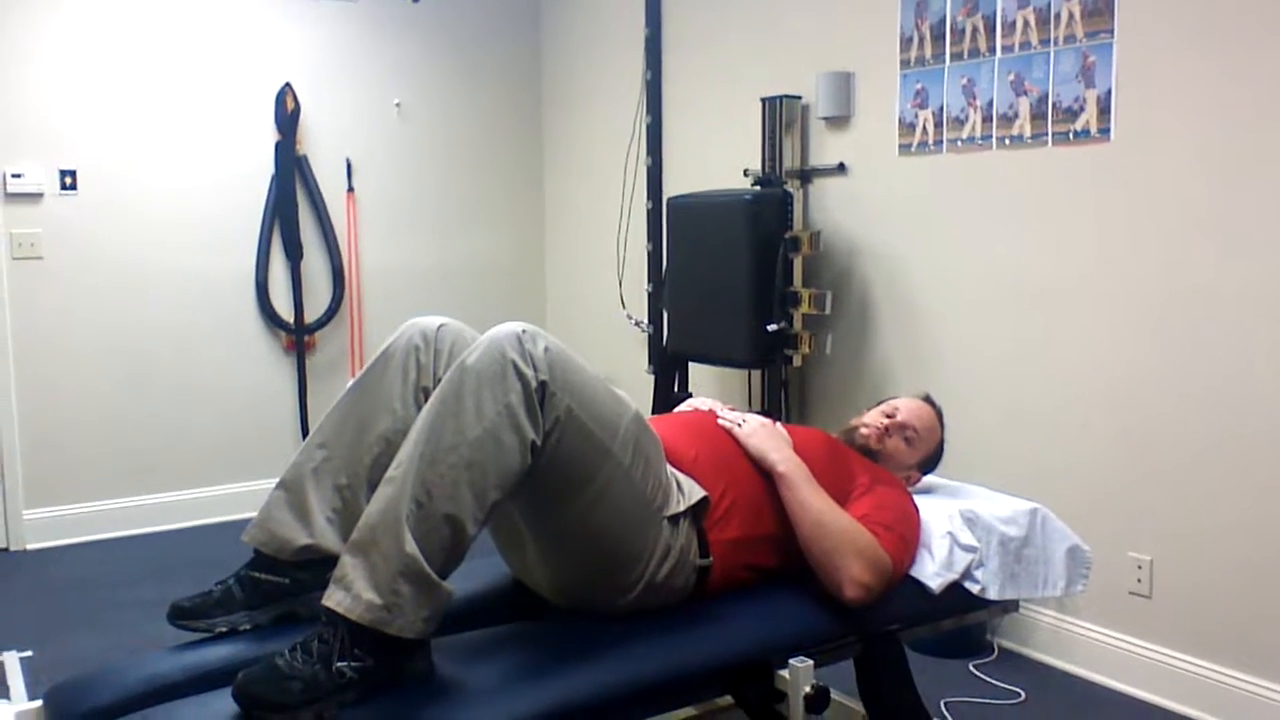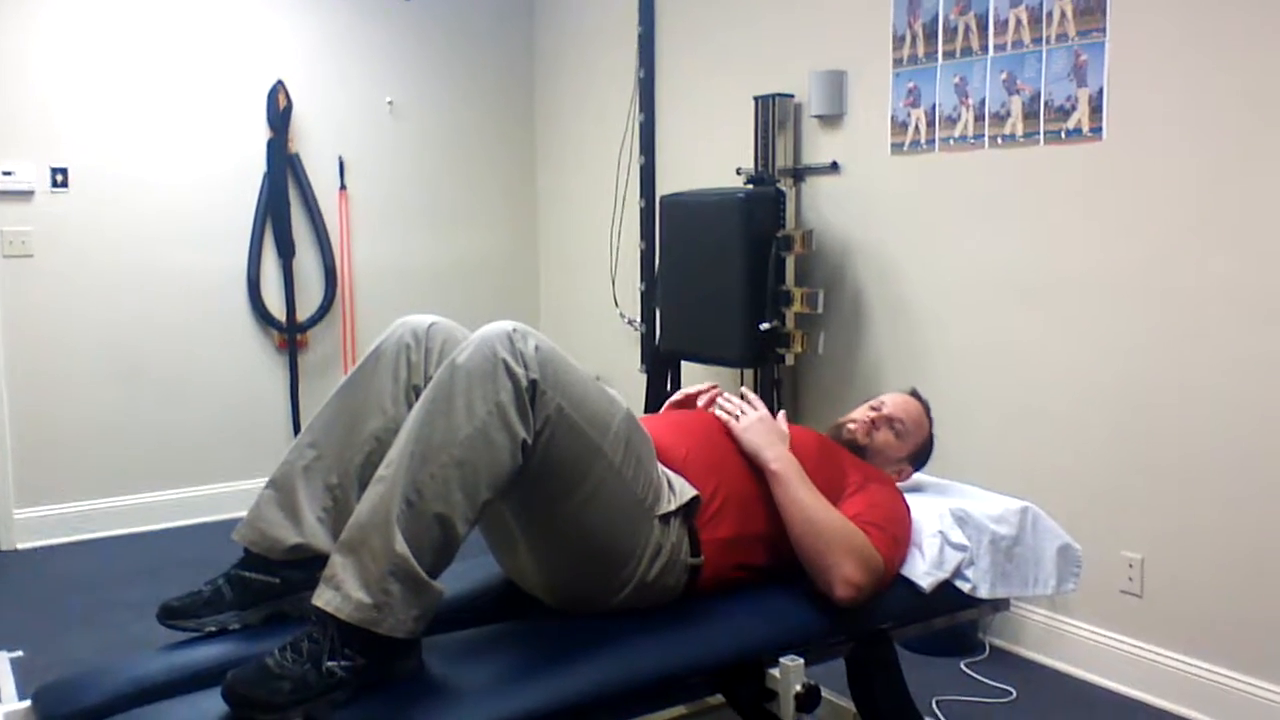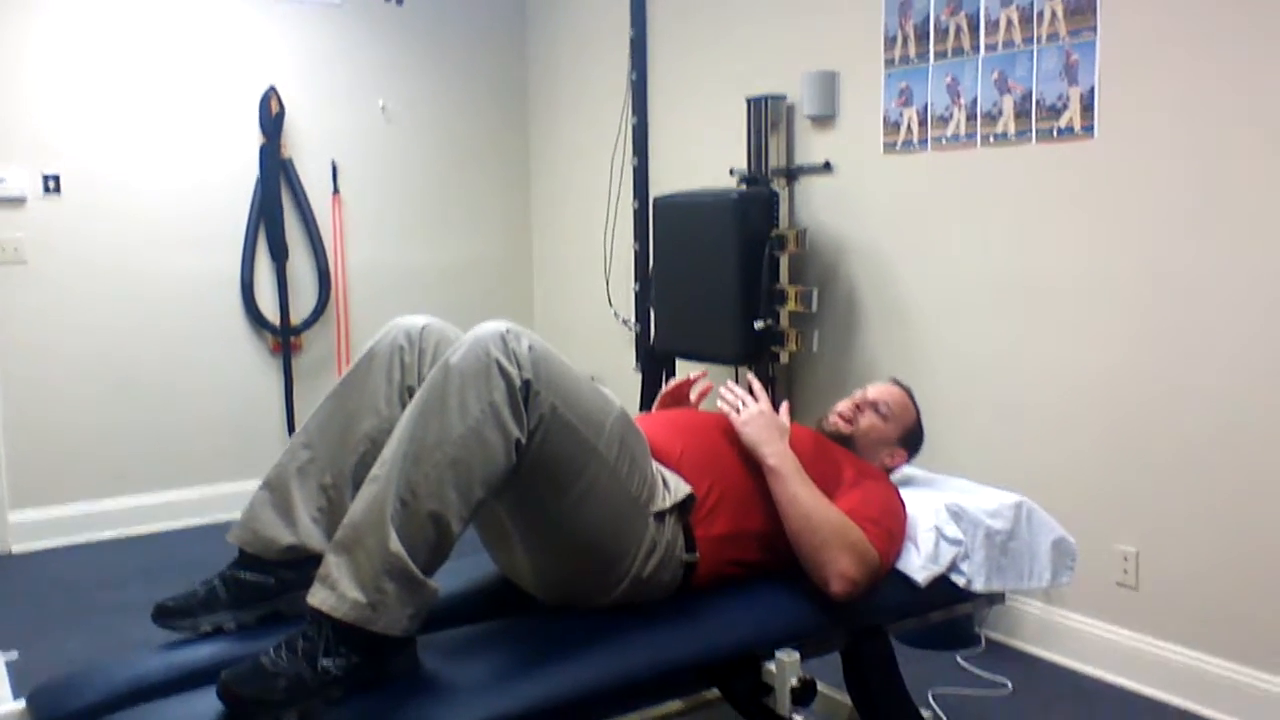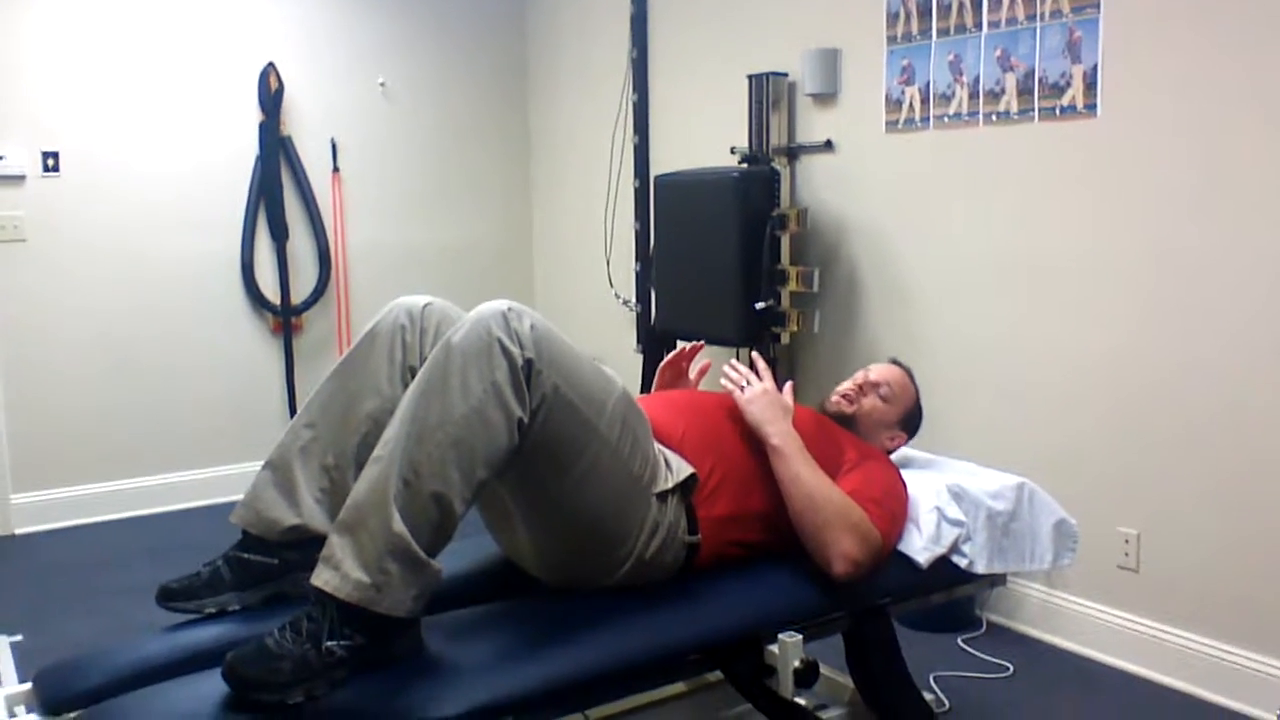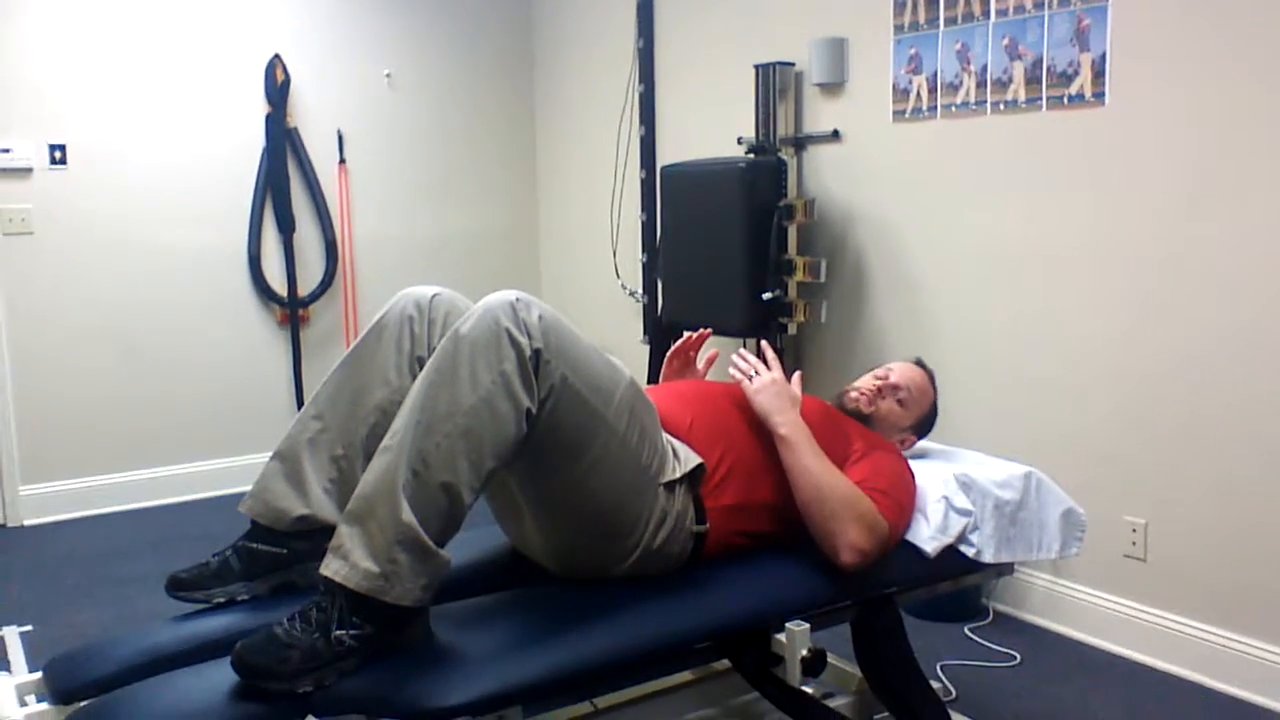
dt=0.3s
person 1, frame 1
left shoulder: (882, 495)
right shoulder: (775, 435)
left elbow: (854, 579)
left wrist: (783, 460)
right wrist: (684, 420)
left hip: (664, 533)
right hip: (559, 521)
left knee: (518, 354)
right knee: (432, 342)
left ankle: (373, 628)
right ankle: (292, 563)
person 1, frame 2
left shoulder: (875, 494)
right shoulder: (771, 434)
left elbow: (846, 578)
left wrist: (775, 457)
right wrist: (666, 427)
left hip: (655, 531)
right hip: (553, 522)
left knee: (509, 351)
right knee: (423, 340)
left ankle: (364, 628)
right ankle: (284, 563)
person 1, frame 3
left shoulder: (867, 488)
right shoulder: (768, 434)
left elbow: (841, 572)
left wrist: (774, 453)
right wrist: (659, 421)
left hip: (651, 528)
right hip: (549, 520)
left knee: (502, 352)
right knee: (418, 342)
left ankle: (359, 626)
right ankle: (277, 563)
person 1, frame 4
left shoulder: (870, 470)
right shoulder: (773, 419)
left elbow: (844, 554)
left wrist: (777, 431)
right wrist: (662, 400)
left hip: (654, 509)
right hip: (550, 499)
left knee: (504, 332)
right knee: (419, 321)
left ankle: (363, 608)
right ankle: (282, 541)
person 1, frame 5
left shoulder: (877, 460)
right shoulder: (777, 406)
left elbow: (850, 542)
left wrist: (783, 420)
right wrist: (669, 389)
left hip: (659, 500)
right hip: (555, 490)
left knee: (512, 322)
right knee: (425, 312)
left ankle: (371, 598)
right ankle: (289, 532)
